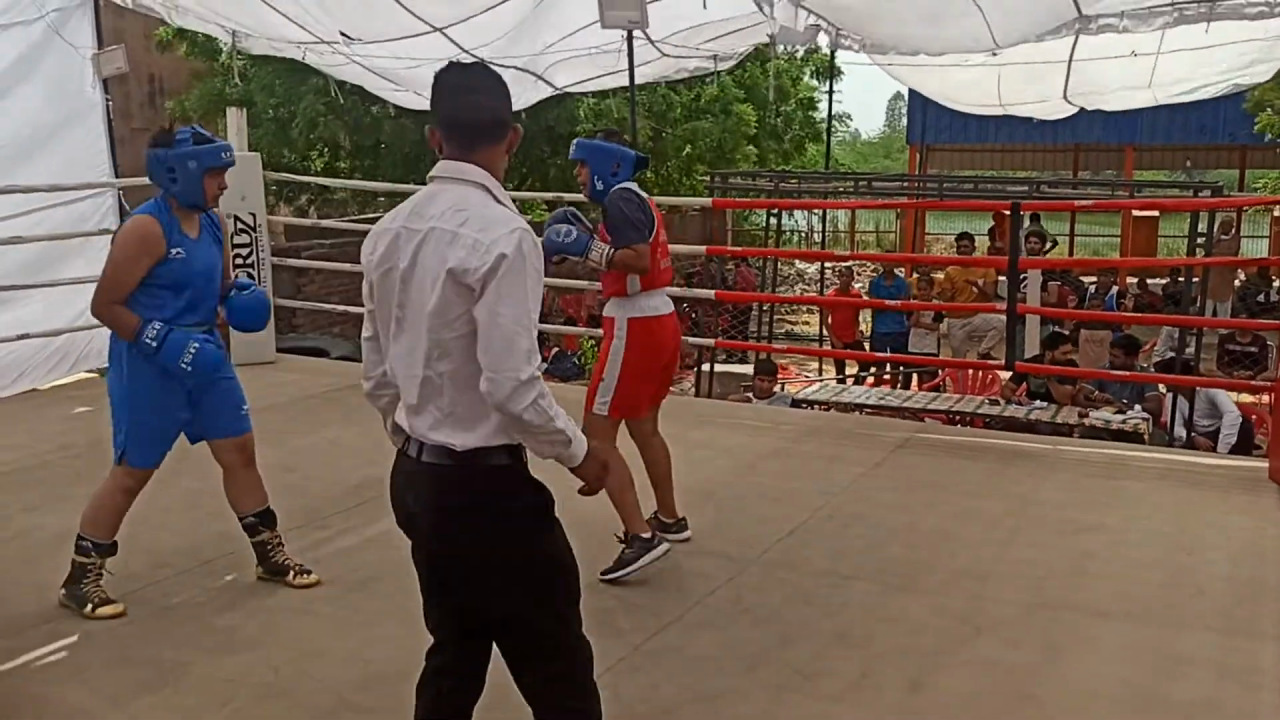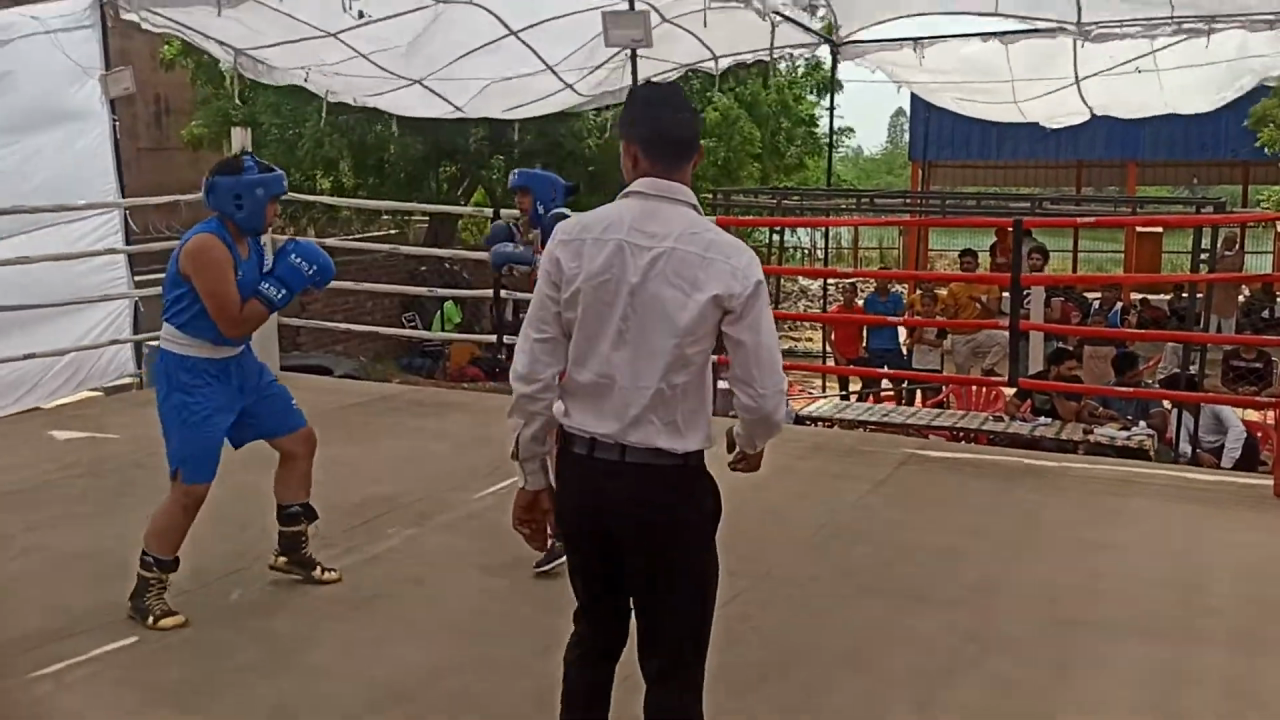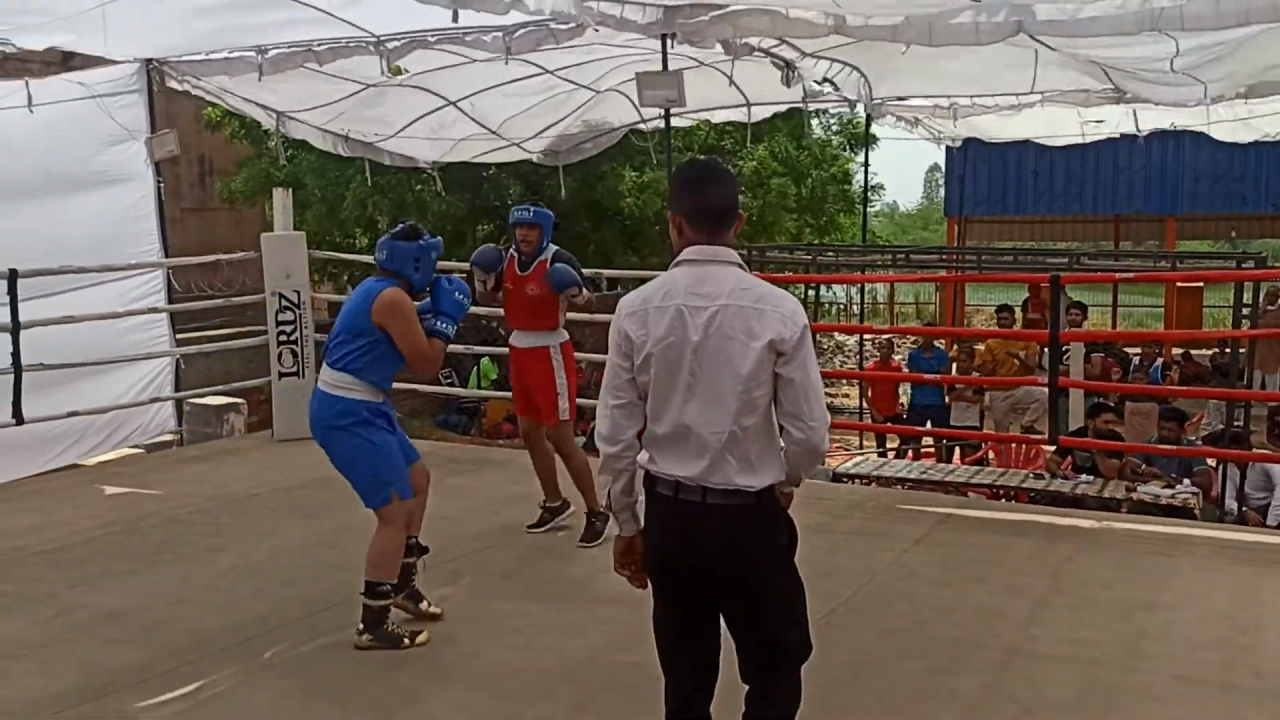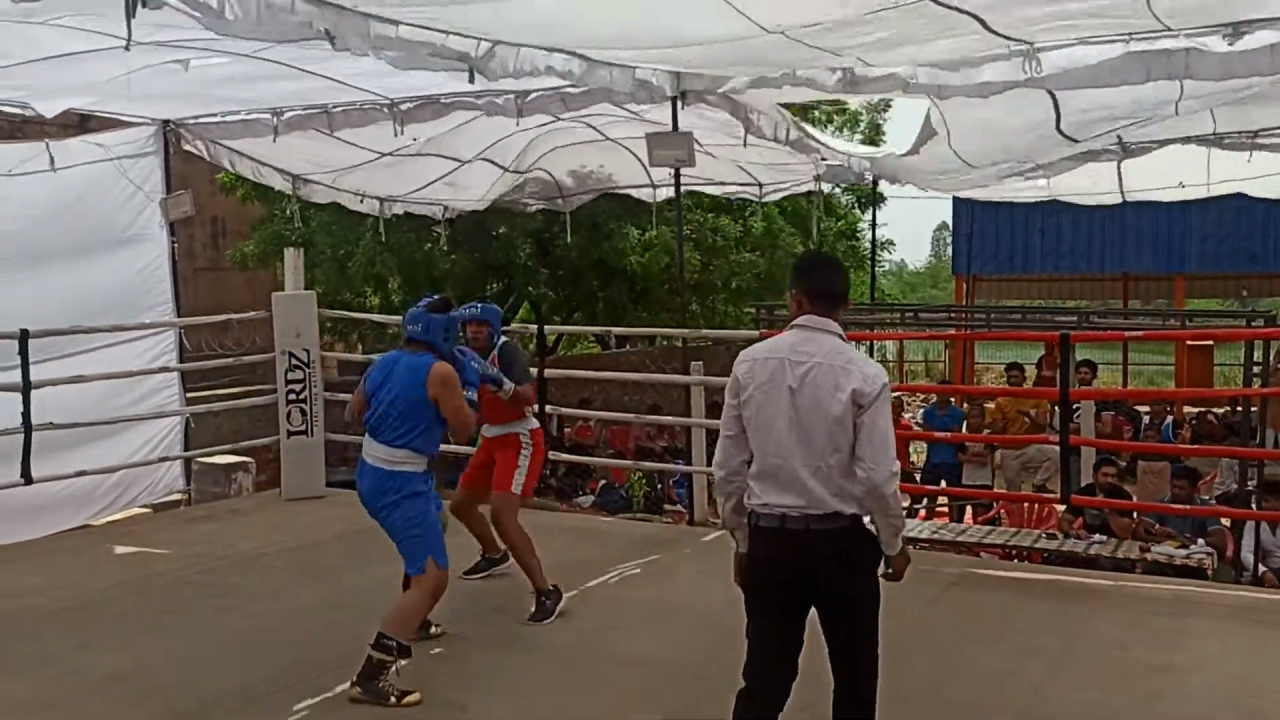
dt=0.7s
person 1, frame 1
left shoulder: (389, 231)
right shoulder: (502, 233)
left elbow: (377, 374)
right elbow: (512, 387)
right wrist: (578, 449)
left hip: (416, 475)
right hip: (485, 483)
left knee: (455, 655)
right knee: (556, 661)
person 1, frame 2
left shoulder: (572, 239)
right shoulder: (729, 260)
left elbow: (531, 377)
right elbow: (764, 400)
left wrist: (532, 476)
right wrist: (749, 442)
left hip: (581, 472)
right hip: (668, 484)
left knee: (595, 633)
right knee: (671, 668)
person 1, frame 3
left shoulder: (637, 309)
right shoulder: (777, 310)
left elbow: (615, 435)
right elbow: (809, 434)
left wrist: (625, 524)
right wrist: (782, 481)
left hip: (668, 516)
right hip: (748, 520)
person 1, frame 4
left shoulder: (749, 363)
right shoulder: (863, 373)
left elbow: (727, 467)
right elbow: (878, 477)
left wrist: (742, 542)
right wrist: (893, 544)
left hip: (770, 540)
right hip: (840, 541)
left knee: (764, 679)
right knee: (853, 671)
person 2, frame 1
left shoulder: (211, 223)
right shoulder: (145, 229)
right elbow: (105, 306)
left wrist: (235, 297)
right wrist: (164, 342)
left hip: (202, 355)
right hip: (145, 362)
left knee: (240, 452)
right knee: (132, 473)
left ankle: (270, 556)
right ankle: (81, 578)
person 2, frame 2
left shoulder: (248, 241)
right shoulder: (206, 246)
right elbow: (233, 324)
left wrist: (288, 276)
right wrist: (283, 284)
left hip: (239, 364)
right hip: (191, 374)
left knee: (299, 441)
right knee: (191, 489)
left ankle: (292, 551)
right ankle: (146, 590)
person 2, frame 3
left shoulder: (378, 288)
right shoulder: (393, 298)
right elbow: (426, 364)
left wrist: (428, 314)
right wrist: (447, 317)
left hip: (360, 409)
right hip: (348, 416)
left knee: (418, 478)
right knee: (395, 511)
left ankle: (403, 586)
right ankle: (374, 624)
person 2, frame 4
left shoulder: (384, 363)
right shoulder: (440, 373)
left elbow: (353, 416)
right elbow: (463, 429)
right wrist: (465, 388)
left hip: (378, 475)
right hip: (398, 485)
left knee: (430, 537)
right knee: (432, 580)
left ankle: (410, 623)
right ankle: (370, 677)
person 3, frame 1
left shoulder: (620, 199)
right shoulder: (637, 199)
left elbow: (639, 260)
left wrist: (584, 248)
right wrist: (588, 236)
left hip: (635, 326)
right hip: (659, 322)
left knee: (597, 433)
right knee: (644, 427)
left ankle: (640, 536)
right ankle: (669, 518)
person 3, frame 2
left shoulder: (558, 225)
right shoulder: (551, 225)
left elbow: (578, 272)
left wrist: (529, 261)
right wrist: (523, 257)
left hip: (573, 333)
right hip: (566, 330)
left knee: (543, 425)
right knee: (556, 421)
left ankle: (567, 535)
person 3, frame 3
left shoulder: (559, 260)
right shoulder: (508, 257)
left elbow: (591, 305)
right elbow: (487, 299)
left wrist: (578, 293)
right wrist: (482, 278)
left hip: (551, 355)
right hip: (520, 352)
left knee: (562, 441)
right knee: (530, 434)
left ankle: (596, 513)
right ankle: (554, 503)
person 3, frame 4
left shoulder: (507, 352)
right shoulder: (472, 357)
left elbow: (525, 398)
left wrist: (503, 387)
left hip: (521, 442)
right hip: (493, 441)
left knee: (502, 516)
right knee: (460, 505)
left ankle: (546, 592)
right ankle: (494, 555)
